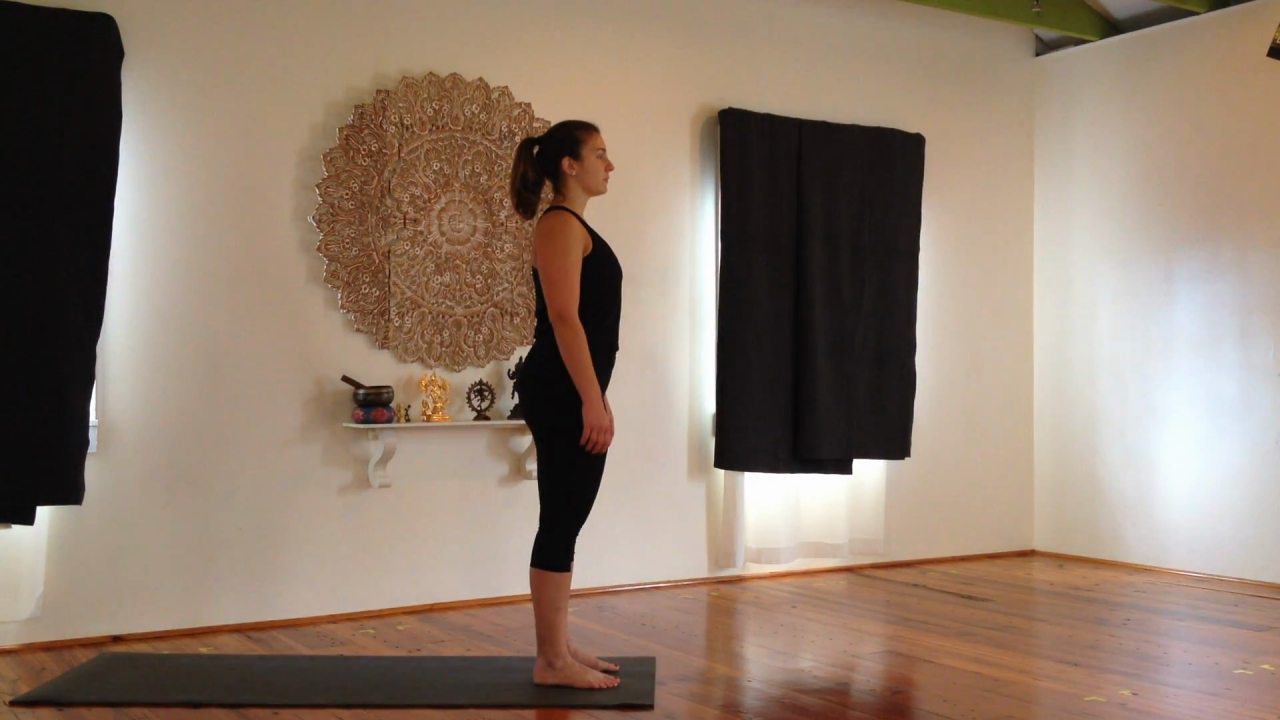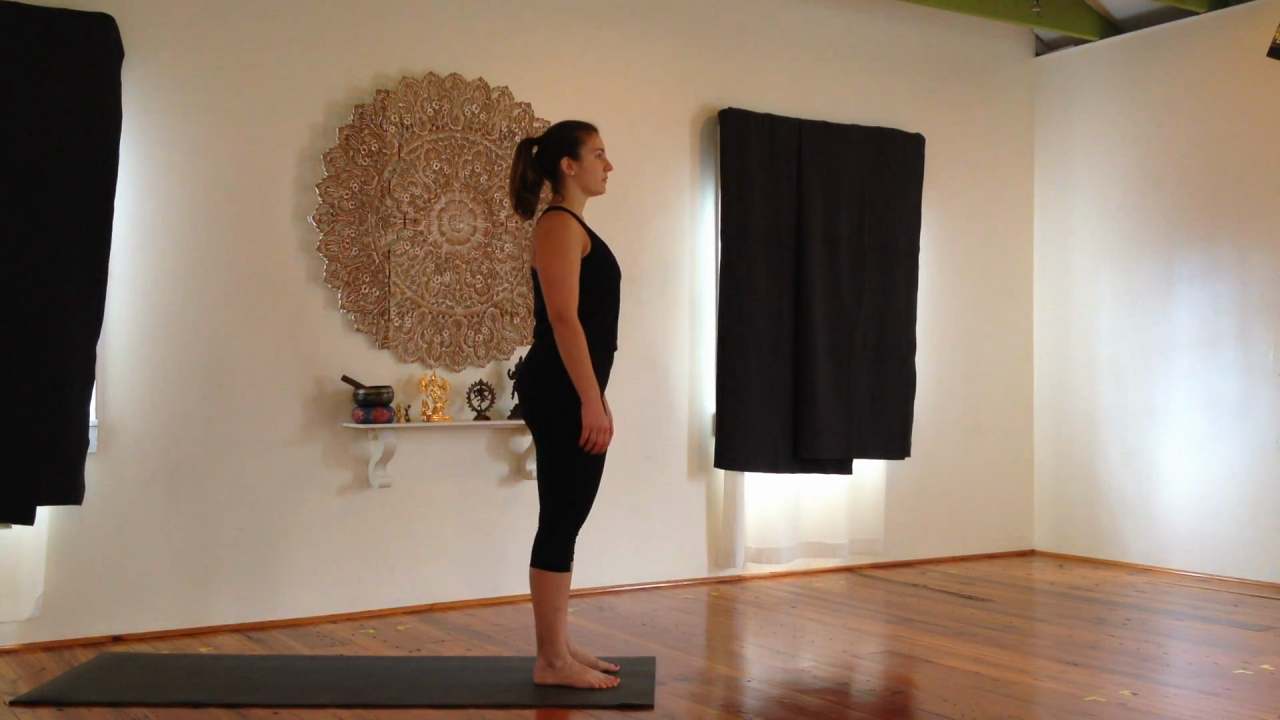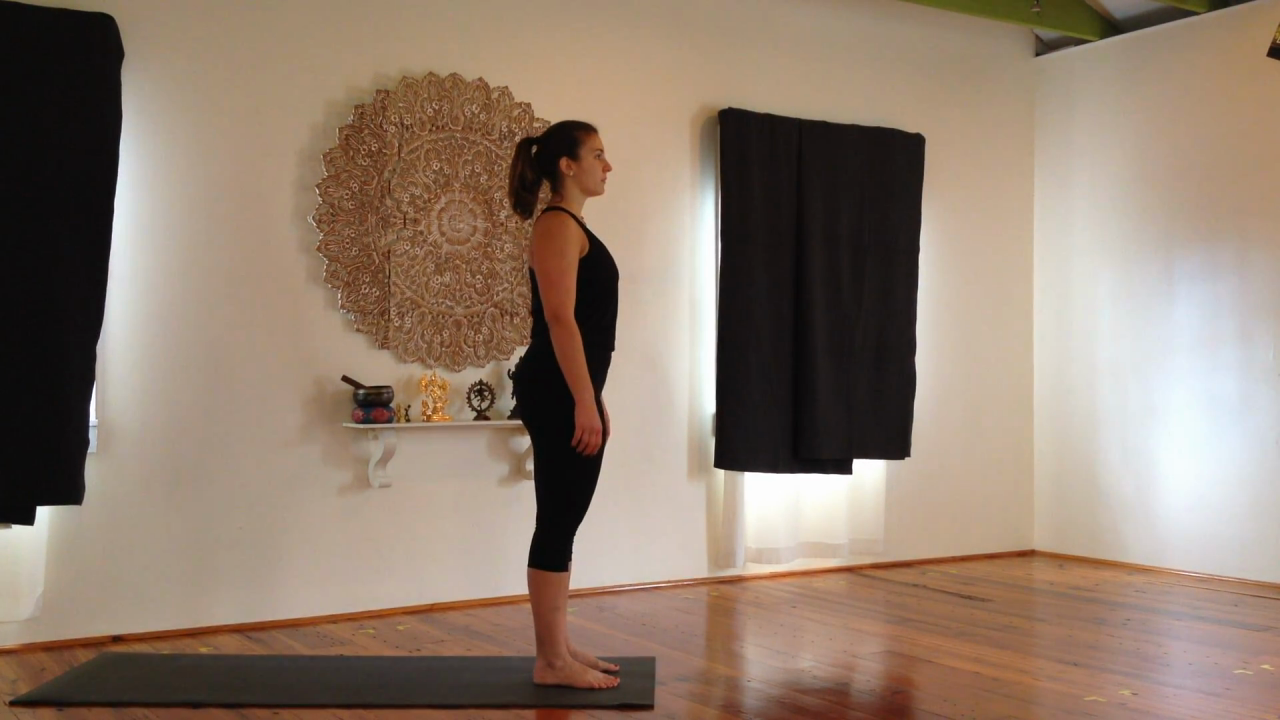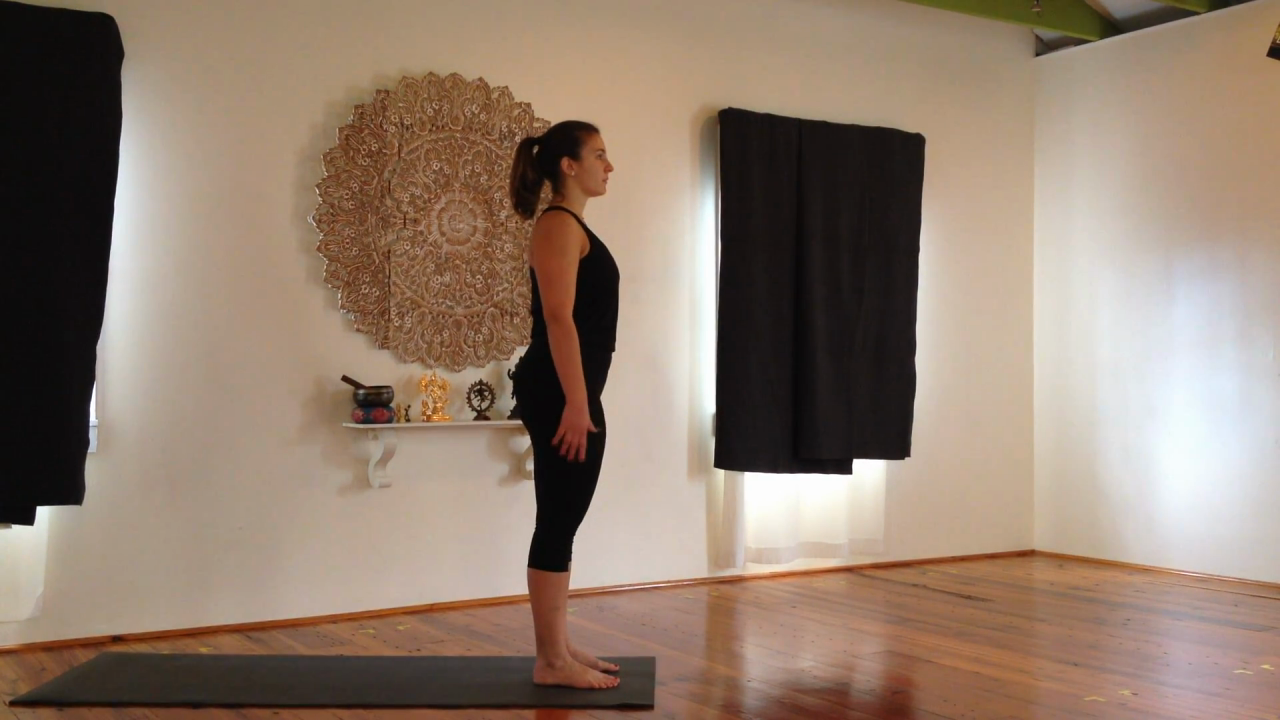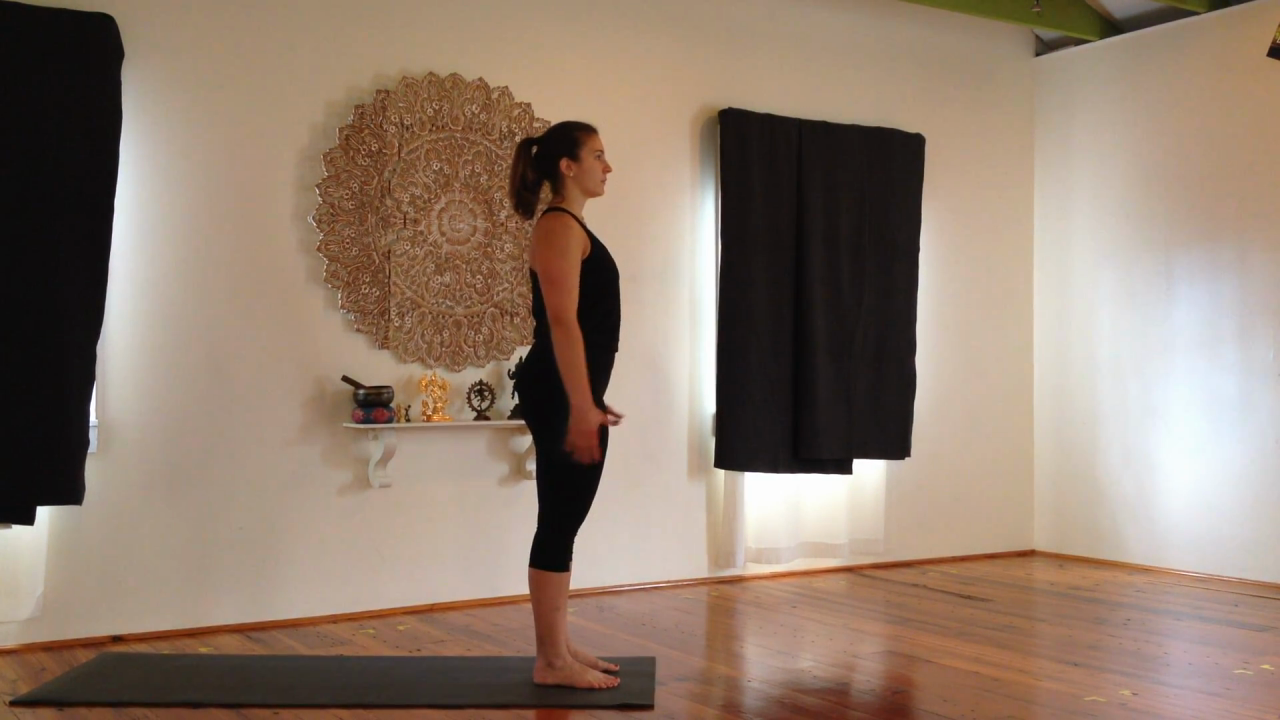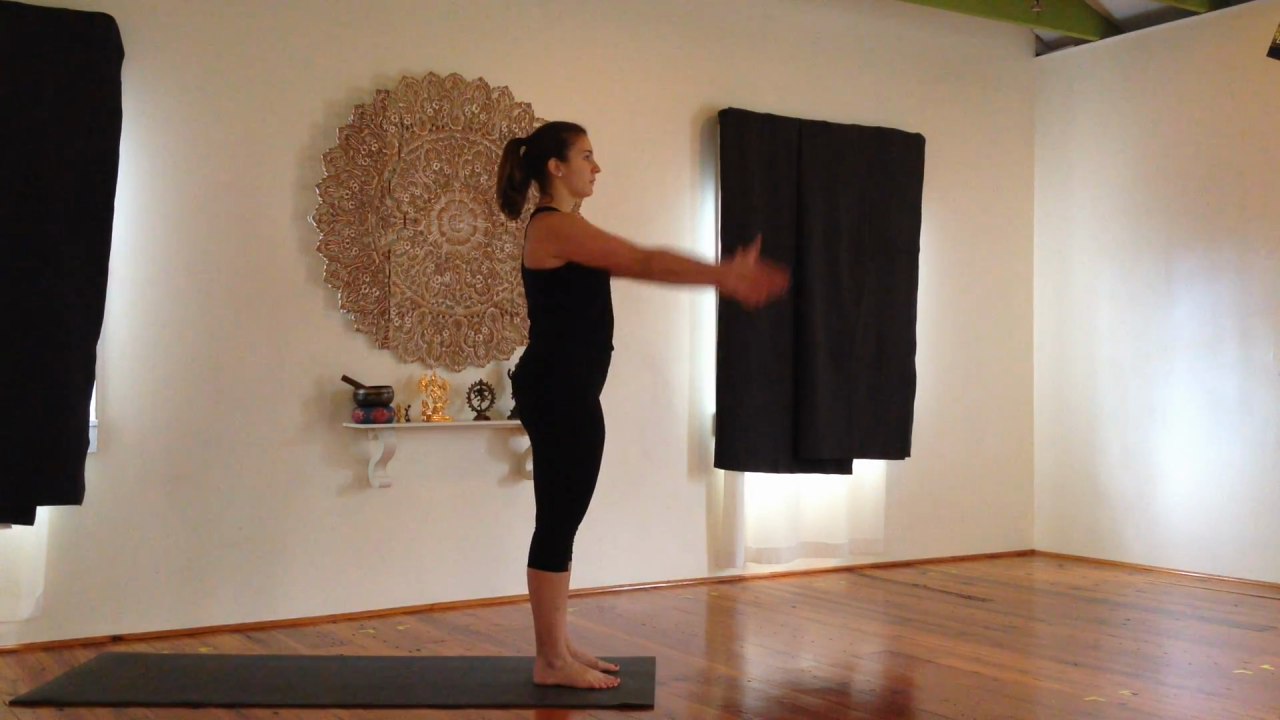
dt=0.5s
person 1, frame 1
left shoulder: (575, 226)
right shoulder: (560, 224)
right elbow: (564, 319)
left wrist: (598, 398)
right wrist: (591, 401)
left hip: (570, 392)
right hip: (560, 392)
left knee: (567, 521)
right knee: (561, 522)
left ankle: (559, 647)
right ankle: (552, 660)
person 1, frame 2
left shoulder: (573, 226)
right shoulder: (559, 224)
right elbow: (564, 320)
left wrist: (597, 398)
right wrist: (590, 401)
left hip: (571, 391)
right hip: (561, 392)
left knee: (566, 521)
right knee: (561, 522)
left ankle: (559, 646)
right ankle: (551, 660)
person 1, frame 3
left shoulder: (572, 226)
right shoulder: (557, 225)
right elbow: (559, 319)
left wrist: (593, 399)
right wrist: (583, 403)
left hip: (568, 391)
right hip: (558, 393)
left knee: (563, 522)
right knee: (557, 523)
left ankle: (559, 647)
right ankle: (551, 661)
person 1, frame 4
left shoulder: (572, 225)
right shoulder: (558, 225)
right elbow: (559, 320)
right wrist: (575, 402)
left hip: (570, 389)
right hip: (559, 391)
left knee: (563, 522)
right knee: (558, 523)
left ankle: (559, 647)
right ankle: (551, 660)
person 1, frame 5
left shoulder: (570, 226)
right shoulder: (559, 227)
right elbow: (562, 320)
left wrist: (589, 400)
right wrist: (580, 405)
left hip: (571, 390)
right hip: (560, 392)
left knee: (564, 522)
right knee: (559, 523)
left ankle: (558, 647)
right ankle: (552, 661)
person 1, frame 6
left shoulder: (561, 225)
right shoulder: (556, 225)
left elbow: (638, 264)
right elbow: (643, 261)
left wrist: (721, 274)
right wrist: (724, 278)
left hip: (566, 390)
right hip: (559, 390)
left knee: (561, 522)
right knee: (557, 523)
left ankle: (557, 648)
right ankle: (551, 660)
